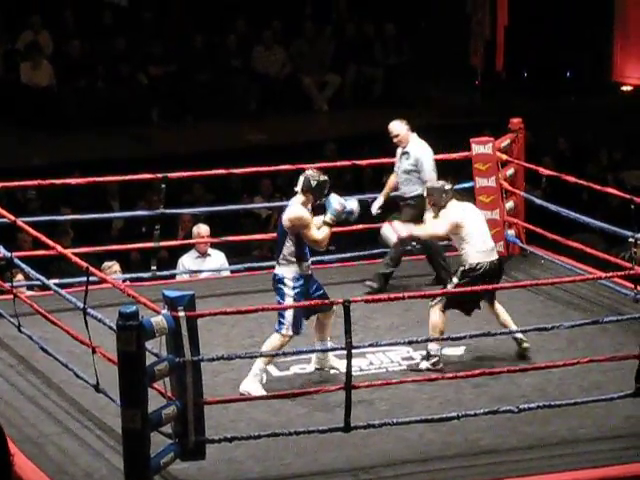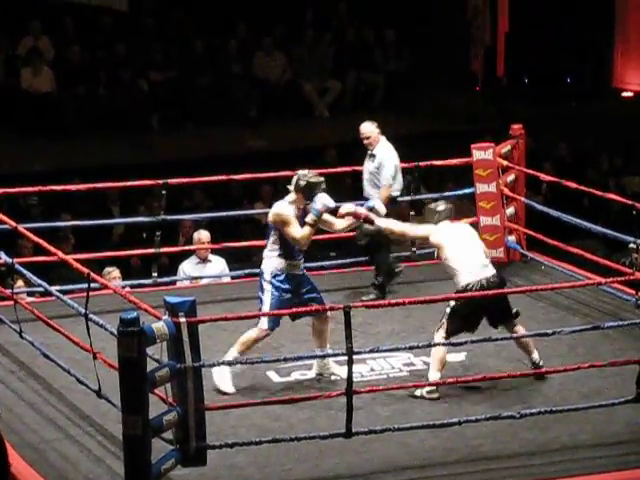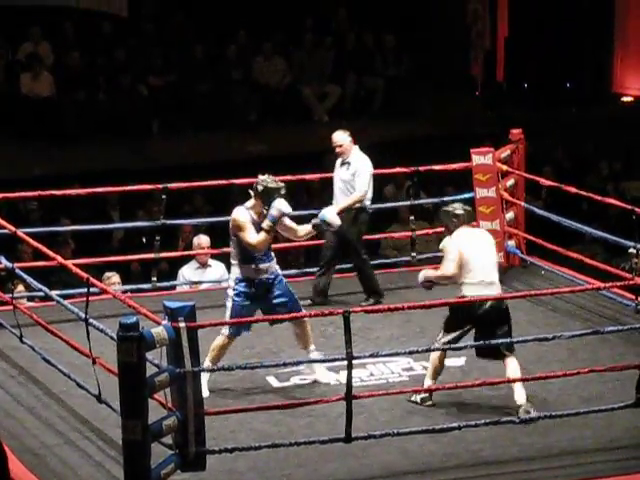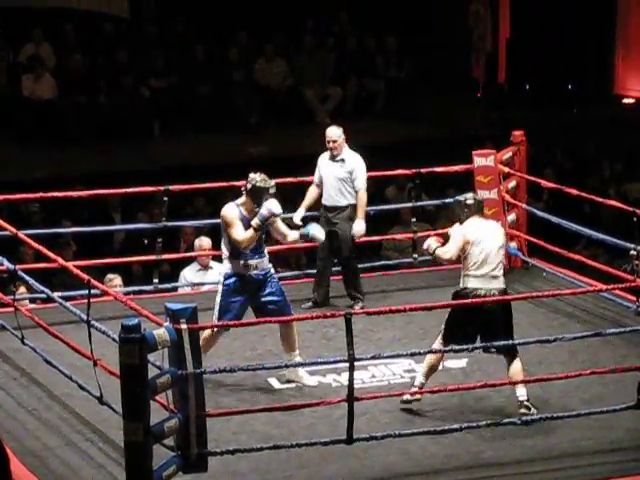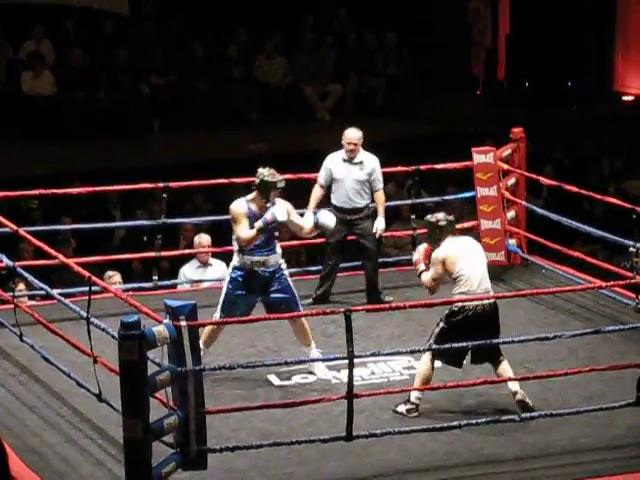
dt=0.3s
person 1, frame 1
left shoulder: (299, 207)
right shoulder: (298, 213)
left elbow: (313, 227)
right elbow: (320, 242)
left wrist: (339, 212)
right wrist: (331, 216)
left hip: (301, 273)
right hip: (289, 277)
left knee: (326, 310)
right knee: (286, 332)
left ankle: (323, 357)
right ankle: (252, 380)
person 1, frame 2
left shoulder: (305, 207)
right shoulder: (281, 210)
left elbow: (335, 226)
right elbow: (301, 241)
right wrist: (314, 215)
left hip: (296, 272)
right hip: (276, 275)
left knee: (321, 315)
right knee: (265, 328)
left ankle: (324, 363)
right ankle: (224, 366)
person 1, frame 3
left shoulder: (273, 210)
right shoulder: (240, 215)
left elbow: (297, 233)
right elbow: (256, 246)
left wrist: (317, 224)
right wrist: (270, 221)
left hip: (271, 277)
right hip: (244, 281)
left knee: (299, 319)
right knee: (230, 333)
left ankle: (313, 364)
right ankle: (203, 375)
person 1, frame 4
left shoulder: (265, 209)
right shoulder: (230, 212)
left elbow: (286, 236)
right elbow: (243, 243)
left wrist: (305, 233)
right wrist: (260, 220)
left hip: (263, 273)
right hip: (236, 277)
left knee: (287, 319)
right knee: (218, 327)
left ankle: (294, 368)
person 1, frame 5
left shoulder: (282, 206)
right shoulder: (239, 207)
left elbow: (305, 229)
right elbow: (244, 241)
left wrist: (317, 223)
right wrist: (264, 223)
left hip: (274, 269)
right hip: (244, 271)
left knee: (296, 315)
right knee: (222, 318)
left ankle: (315, 359)
person 2, frame 1
left shoulder: (450, 212)
right shoulder: (468, 208)
left elbow: (439, 231)
left wrist: (403, 231)
left hip: (476, 267)
right hip: (494, 263)
left knee: (437, 306)
right knee: (490, 302)
left ankle: (433, 357)
right ankle: (519, 338)
person 2, frame 2
left shoulder: (435, 231)
right shoulder: (467, 228)
left elbow: (400, 228)
left wrist: (366, 215)
left hip: (470, 287)
right hip: (493, 280)
left knee: (442, 335)
right knee: (512, 325)
left ankle: (432, 385)
right ankle: (537, 363)
person 2, frame 3
left shoulder: (454, 241)
right shoulder: (486, 236)
left elbow: (450, 272)
left wrist: (428, 274)
left hip: (470, 301)
right hip: (496, 300)
left knee: (442, 344)
right knee: (507, 353)
left ankle: (426, 393)
right ankle: (522, 403)
person 2, frame 4
left shoulder: (463, 230)
right shoulder: (498, 228)
left elbow: (448, 255)
left wrist: (433, 247)
left hip: (470, 295)
right hip: (497, 295)
left knee: (443, 343)
right knee: (510, 352)
left ankle: (416, 388)
right ankle: (523, 401)
person 2, frame 5
left shoulder: (440, 254)
right shoulder: (472, 242)
left elbow: (431, 287)
left wrist: (421, 267)
left hip: (464, 310)
right hip: (489, 307)
left knee: (429, 353)
right knee: (494, 355)
left ankle: (412, 402)
right ankle: (518, 393)
person 3, frame 1
left shoulder: (420, 150)
right shoulder: (401, 150)
left elbow: (431, 182)
right elbow: (395, 176)
right wrist: (381, 197)
left hip: (416, 202)
right hip: (408, 201)
left knee: (399, 240)
right knee: (427, 240)
left ankle: (381, 280)
right ankle: (444, 276)
person 3, frame 2
left shoulder: (386, 154)
right shoulder: (373, 152)
left elbow: (386, 187)
left wrist: (376, 211)
left hip: (382, 205)
right hip: (373, 204)
left knee: (379, 246)
right knee: (364, 240)
left ankle: (379, 288)
right ankle: (390, 268)
person 3, frame 3
left shoulder: (362, 163)
right shoulder: (340, 162)
left elbow: (359, 195)
left wrist: (336, 208)
left hip: (354, 215)
right hip: (338, 215)
left knee: (358, 257)
right knee: (326, 255)
left ankle: (374, 294)
right ankle: (318, 295)
person 3, frame 4
left shoulder: (354, 160)
right shoulder: (323, 159)
left elbow: (361, 192)
right elbow: (316, 186)
left wrist: (360, 220)
right wrist: (302, 208)
left hip: (345, 213)
right hip: (325, 212)
left knee: (347, 258)
right knee: (322, 258)
left ankle: (357, 297)
right ankle: (319, 297)
person 3, frame 5
left shoulder: (371, 161)
right shoulder: (332, 159)
left elbow: (378, 191)
right elbow: (320, 186)
left wrist: (381, 217)
right wrist: (310, 211)
left hip: (362, 214)
right hip: (339, 214)
left knee: (371, 255)
right knee: (331, 255)
left ankle: (374, 295)
right ankle: (321, 294)
